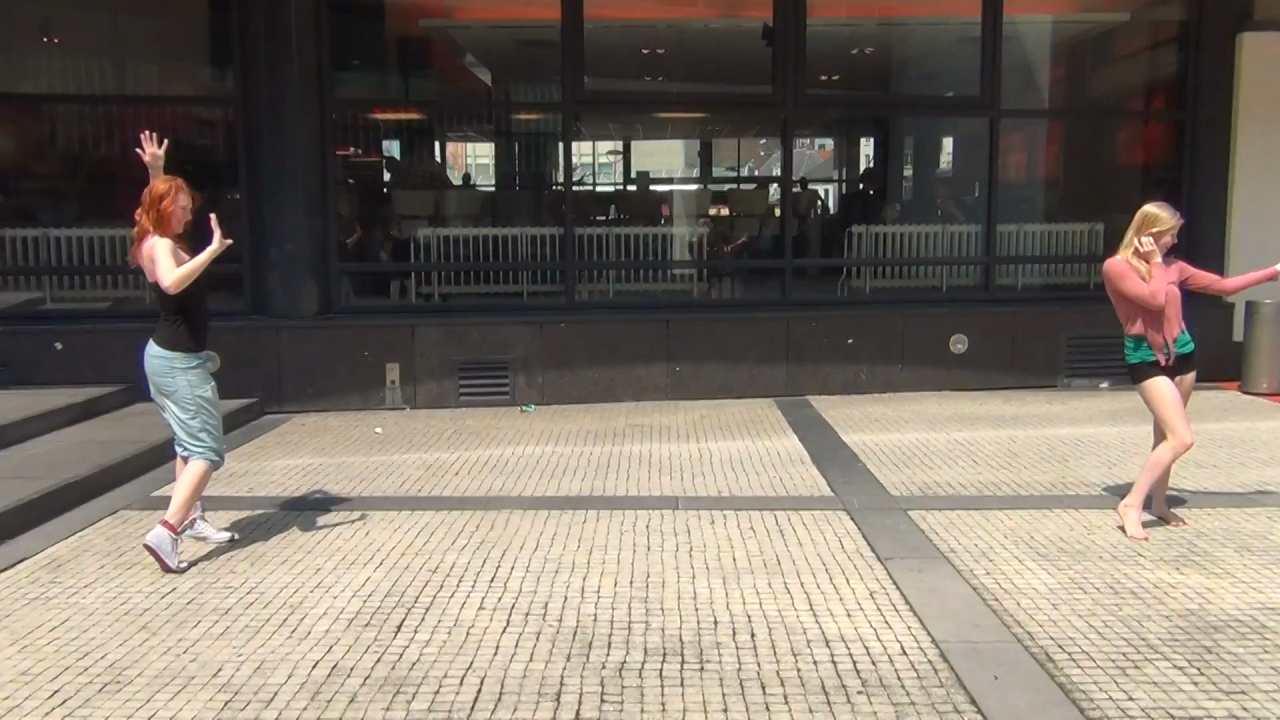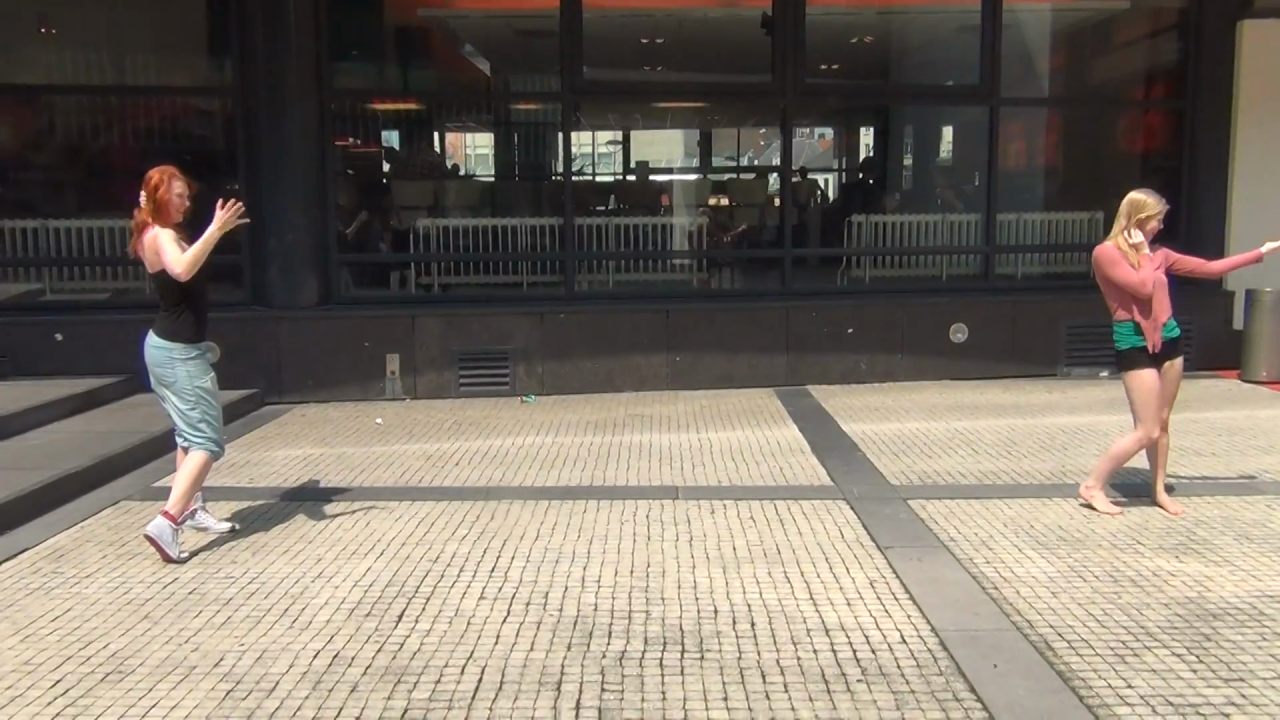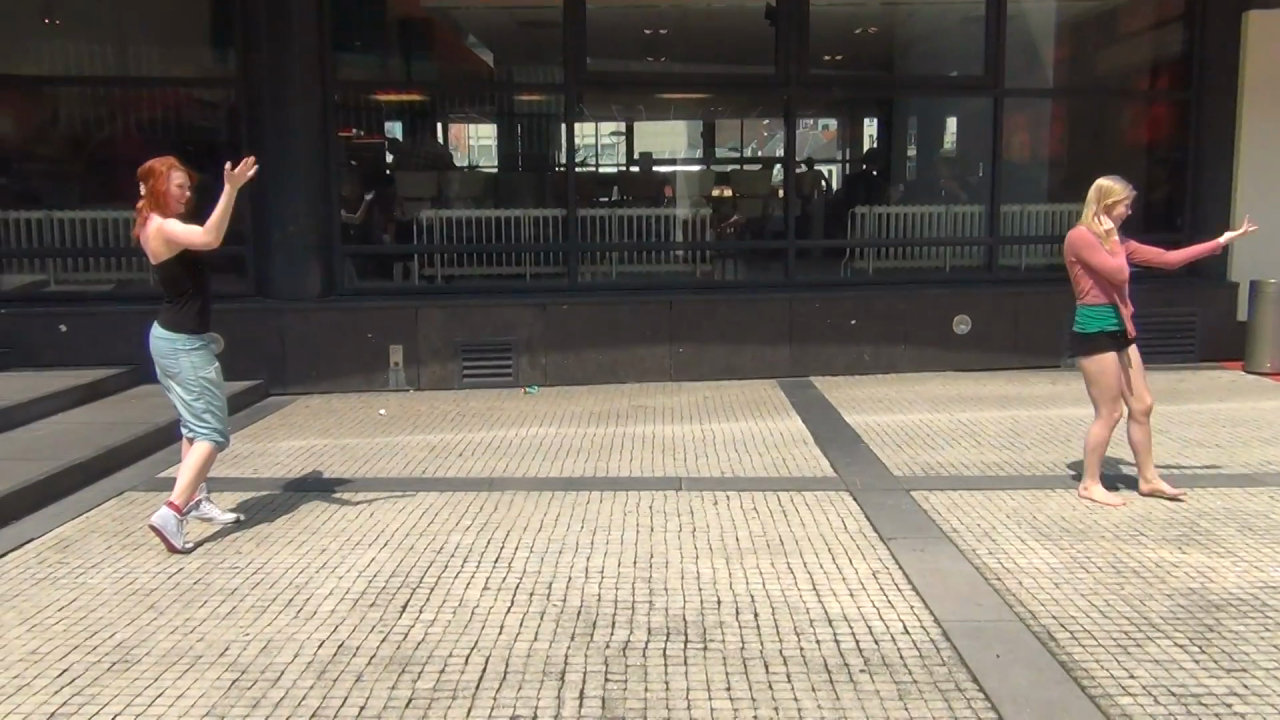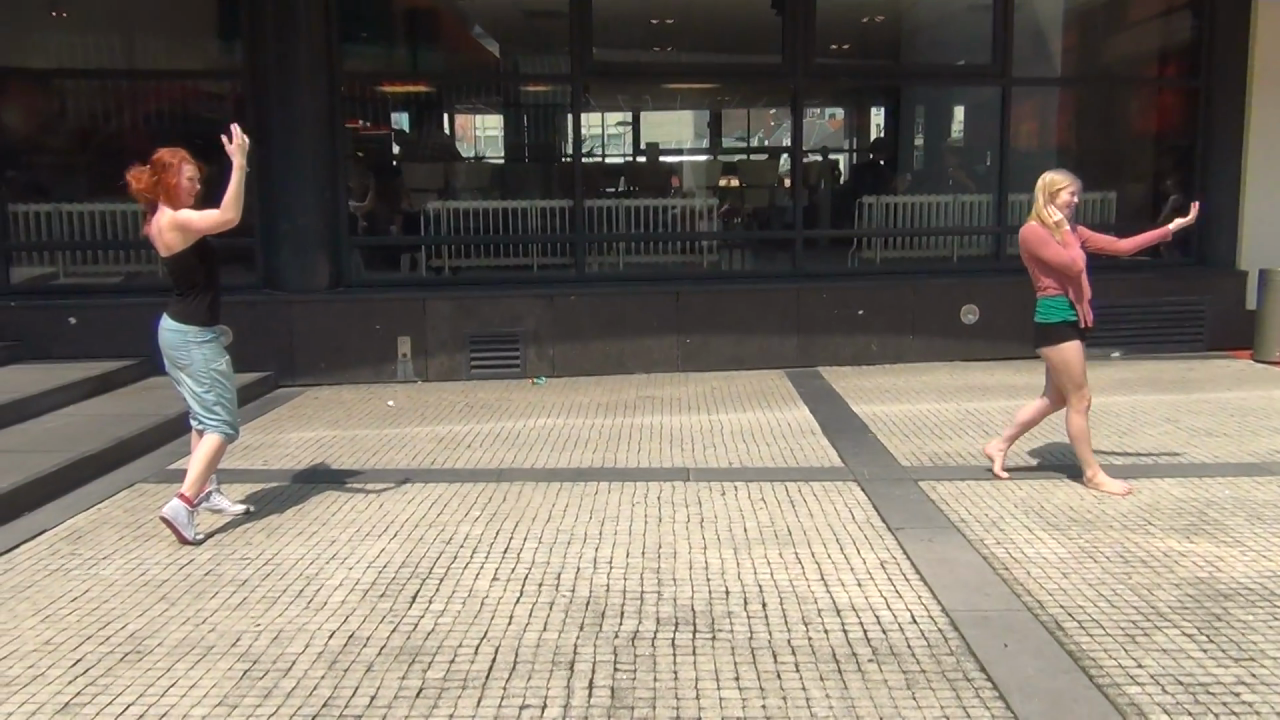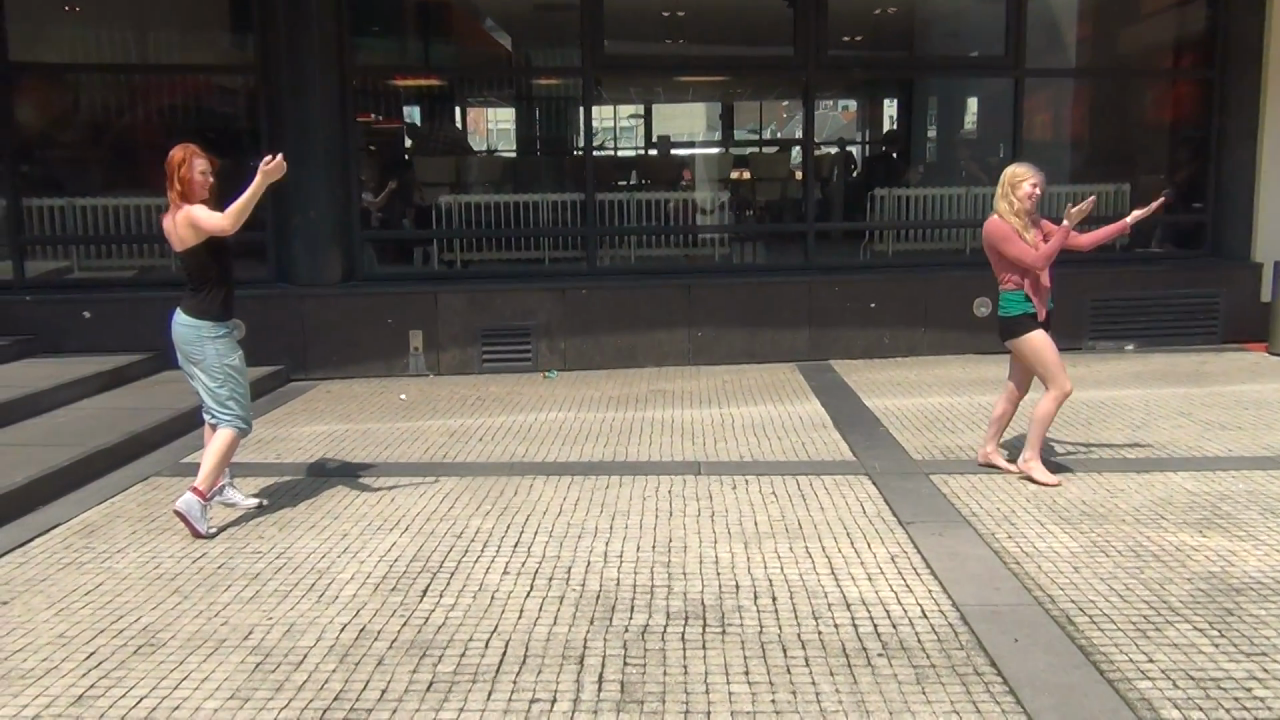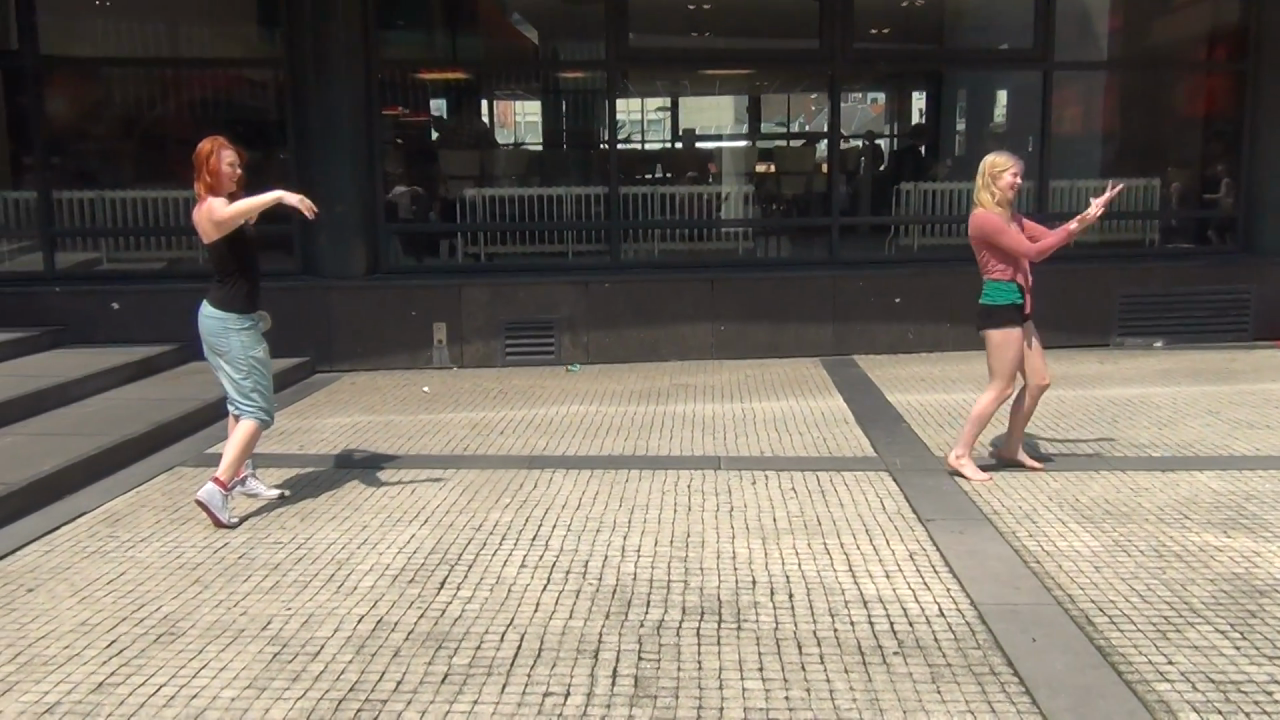
dt=0.3s
person 1, frame 1
left shoulder: (155, 243)
right shoulder: (159, 246)
left elbow: (164, 194)
right elbow: (172, 282)
left wrist: (157, 168)
right wrist: (213, 251)
left hip: (167, 356)
right hip: (179, 362)
left knee: (189, 442)
right knee: (206, 449)
left ankle: (190, 517)
right ankle: (166, 531)
person 1, frame 2
left shoulder: (157, 234)
right shoulder: (160, 236)
right elbow: (183, 269)
right wrist: (216, 230)
left hip: (167, 347)
right hip: (179, 352)
left knee: (190, 434)
right knee: (206, 440)
left ankle: (190, 508)
right ankle: (166, 522)
person 1, frame 3
left shoulder: (155, 226)
right shoulder: (165, 228)
right elbow: (211, 237)
right wrist: (230, 190)
left hip: (172, 337)
right hip: (185, 344)
left knee: (196, 425)
right knee: (212, 431)
left ankle: (196, 499)
right ankle: (172, 513)
person 1, frame 4
left shoulder: (162, 219)
right shoulder: (176, 220)
right elbow: (229, 217)
right wrist: (239, 163)
left hip: (178, 328)
right hip: (194, 335)
left knee: (203, 416)
right knee: (221, 423)
left ankle: (204, 490)
right ankle: (182, 504)
person 1, frame 5
left shoulder: (175, 217)
right shoulder: (192, 213)
left elbow: (219, 226)
right elbow: (225, 224)
right wrist: (261, 180)
left hip: (191, 323)
right hip: (207, 330)
left knee: (217, 410)
right knee: (234, 418)
left ankle: (219, 484)
right ankle: (196, 498)
person 1, frame 6
left shoulder: (205, 208)
right shoulder: (213, 206)
right elbow: (228, 215)
left wrist: (249, 215)
right wrist: (279, 195)
left hip: (218, 315)
right hip: (232, 321)
left knee: (241, 402)
right knee: (256, 409)
left ankle: (241, 476)
right ankle: (217, 488)
person 2, frame 1
left shoulder: (1173, 267)
right shoulder: (1116, 267)
left elbow: (1223, 285)
right elbow: (1155, 299)
right wrist: (1156, 262)
left hip: (1181, 354)
right hip: (1146, 359)
left knee: (1166, 437)
right knee: (1181, 439)
left ankle: (1159, 504)
right ankle: (1132, 505)
person 2, frame 2
left shoulder: (1158, 254)
right shoulder: (1105, 253)
left elbow: (1210, 268)
right elbow: (1143, 288)
right wrist: (1144, 253)
left hip: (1167, 340)
right hip: (1134, 346)
left knee: (1161, 423)
right knee: (1148, 431)
left ankle: (1158, 490)
right ankle: (1092, 485)
person 2, frame 3
left shoulder: (1118, 242)
right shoulder: (1080, 237)
left elbow: (1170, 259)
right elbow: (1119, 273)
left wrist: (1222, 241)
right wrist: (1112, 238)
left hip: (1118, 330)
right hip: (1094, 331)
left knee: (1143, 405)
right knee: (1109, 412)
left ankle: (1148, 478)
right ankle: (1090, 484)
person 2, frame 4
left shoulder: (1072, 231)
right shoulder: (1032, 232)
left elbow: (1121, 246)
right elbow: (1074, 265)
left wrist: (1172, 227)
right wrist: (1064, 230)
left hip: (1071, 320)
right hip: (1055, 321)
left knee: (1056, 398)
right knee: (1079, 400)
left ankle: (998, 446)
right ankle: (1093, 474)
person 2, frame 5
left shoulder: (1033, 224)
right shoulder: (996, 226)
left elbow: (1082, 244)
right elbow: (1037, 260)
left wrist: (1131, 219)
right wrist: (1066, 226)
left hip: (1038, 312)
right hip: (1018, 315)
left knee: (1015, 390)
right knee: (1061, 387)
left ankle: (990, 449)
right ankle: (1030, 457)
person 2, frame 6
left shoulder: (1008, 215)
right shoulder: (983, 218)
left elbow: (1048, 236)
right elbow: (1033, 251)
left wrist: (1093, 210)
right wrist: (1075, 225)
left hip: (1018, 305)
right hip: (1000, 307)
left knee: (1039, 382)
right knee: (1000, 388)
left ankle: (1013, 448)
right ankle: (960, 455)
